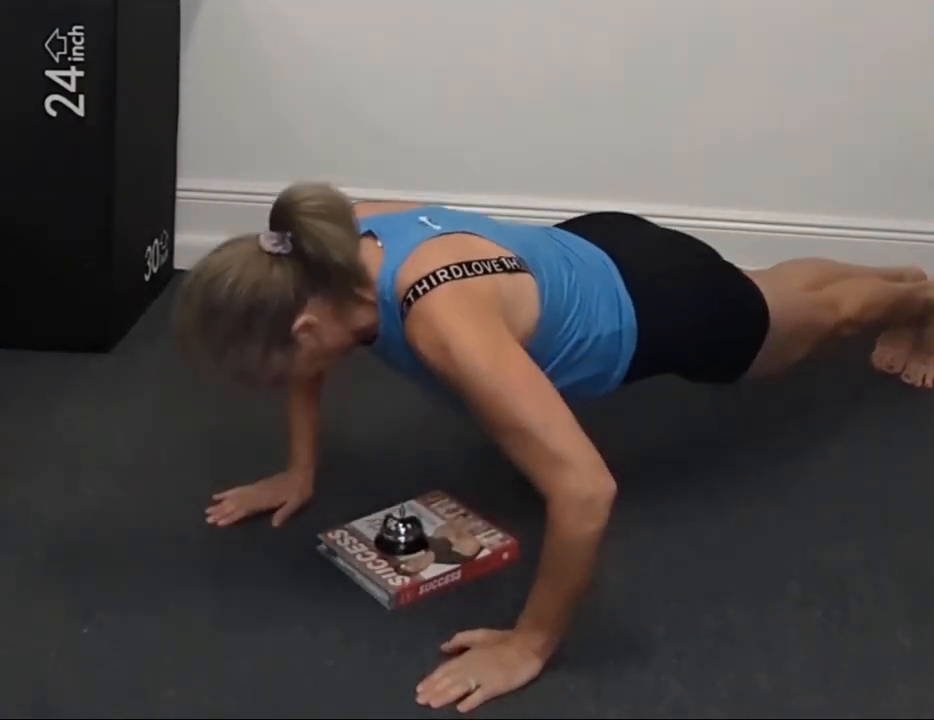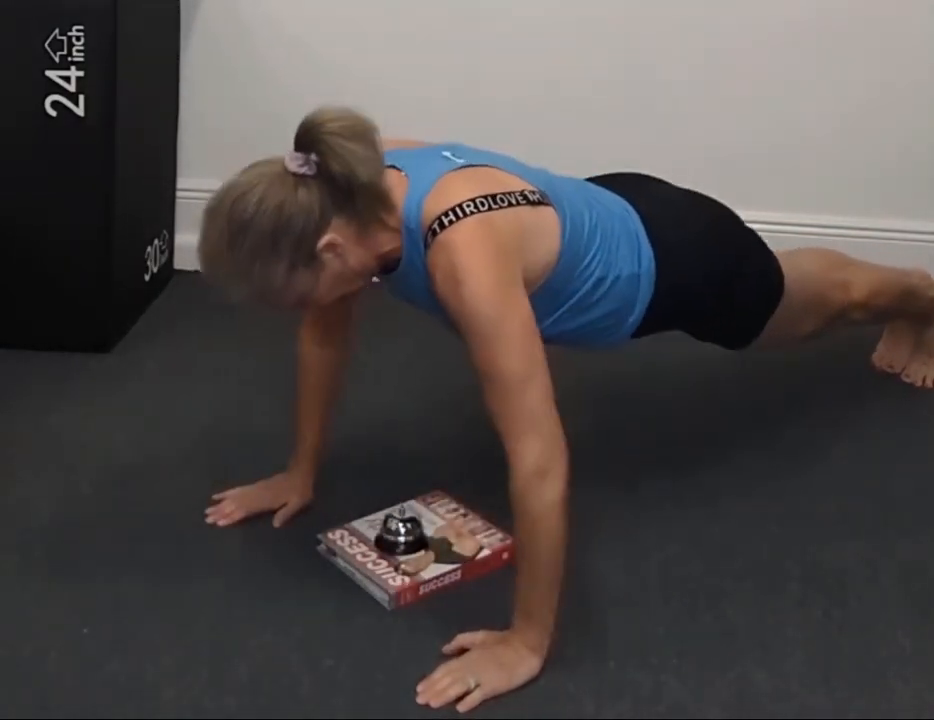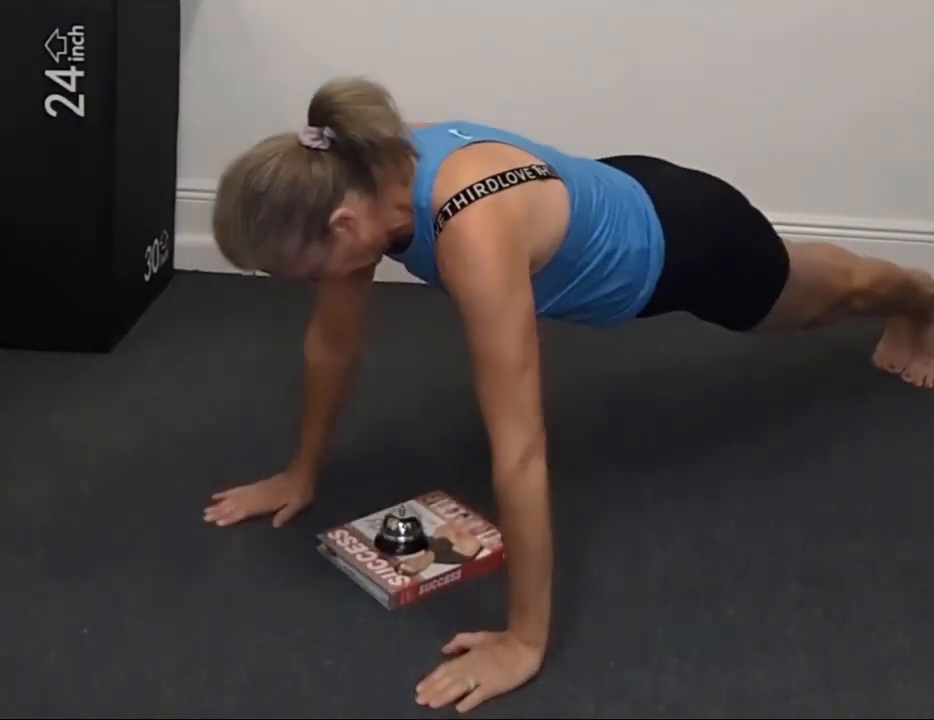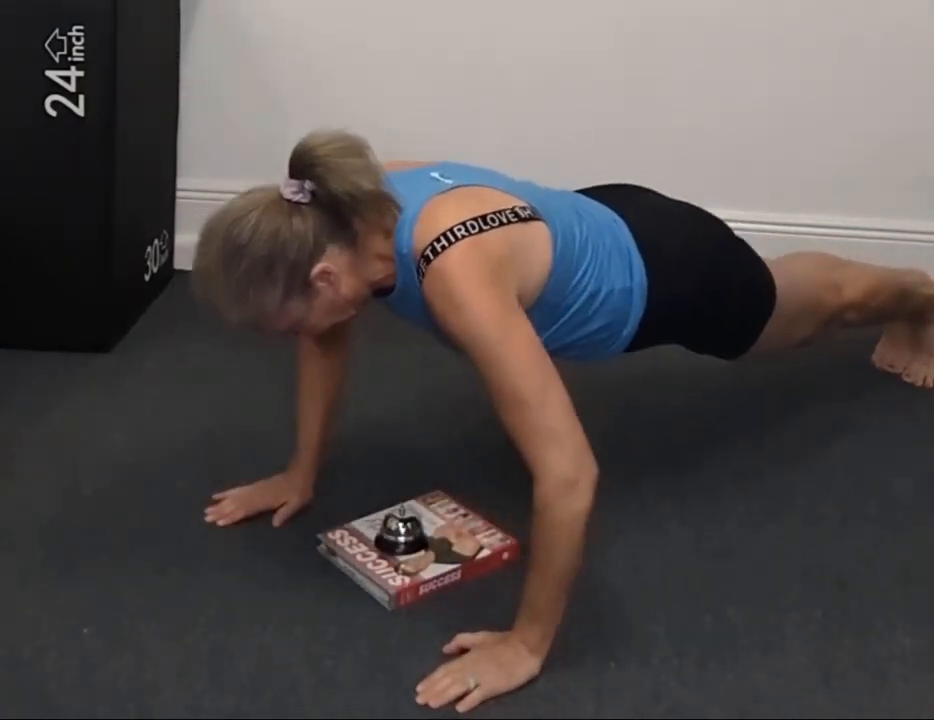
dt=0.2s
person 1, frame 1
left shoulder: (444, 322)
right shoulder: (334, 248)
left elbow: (588, 491)
right elbow: (307, 356)
left wrist: (530, 646)
right wrist: (300, 474)
left hip: (663, 312)
right hip: (593, 259)
left knee: (822, 315)
right knee: (775, 287)
person 1, frame 2
left shoulder: (463, 251)
right shoulder: (353, 193)
left elbow: (540, 463)
right elbow: (322, 337)
left wrist: (527, 644)
right wrist: (301, 476)
left hip: (679, 263)
right hip: (613, 224)
left knee: (827, 303)
right knee: (798, 287)
person 1, frame 3
left shoulder: (473, 232)
right shoulder: (363, 170)
left elbow: (518, 448)
right elbow: (333, 334)
left wrist: (524, 642)
right wrist: (302, 476)
left hip: (684, 242)
right hip: (617, 204)
left knee: (830, 290)
right knee: (804, 285)
person 1, frame 4
left shoulder: (456, 279)
right shoulder: (345, 210)
left elbow: (570, 472)
right elbow: (330, 334)
left wrist: (527, 644)
right wrist: (303, 469)
left hip: (667, 277)
right hip: (598, 228)
left knee: (828, 297)
right knee: (790, 284)
